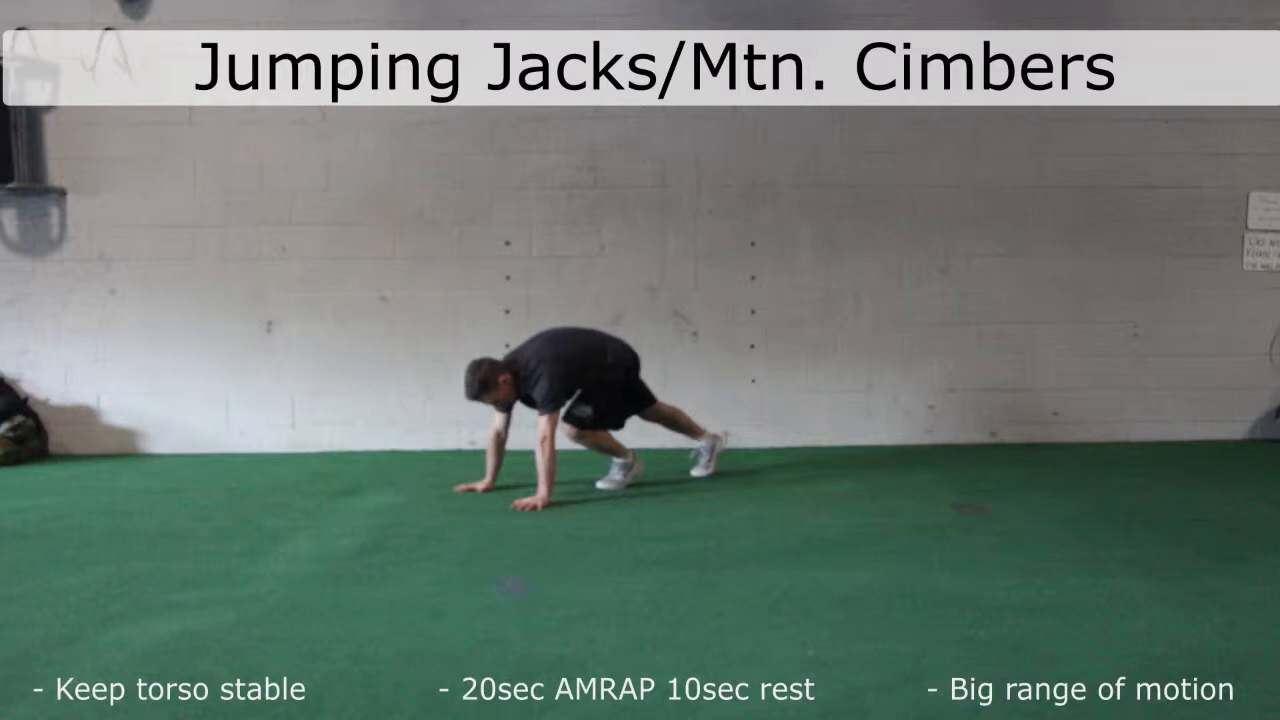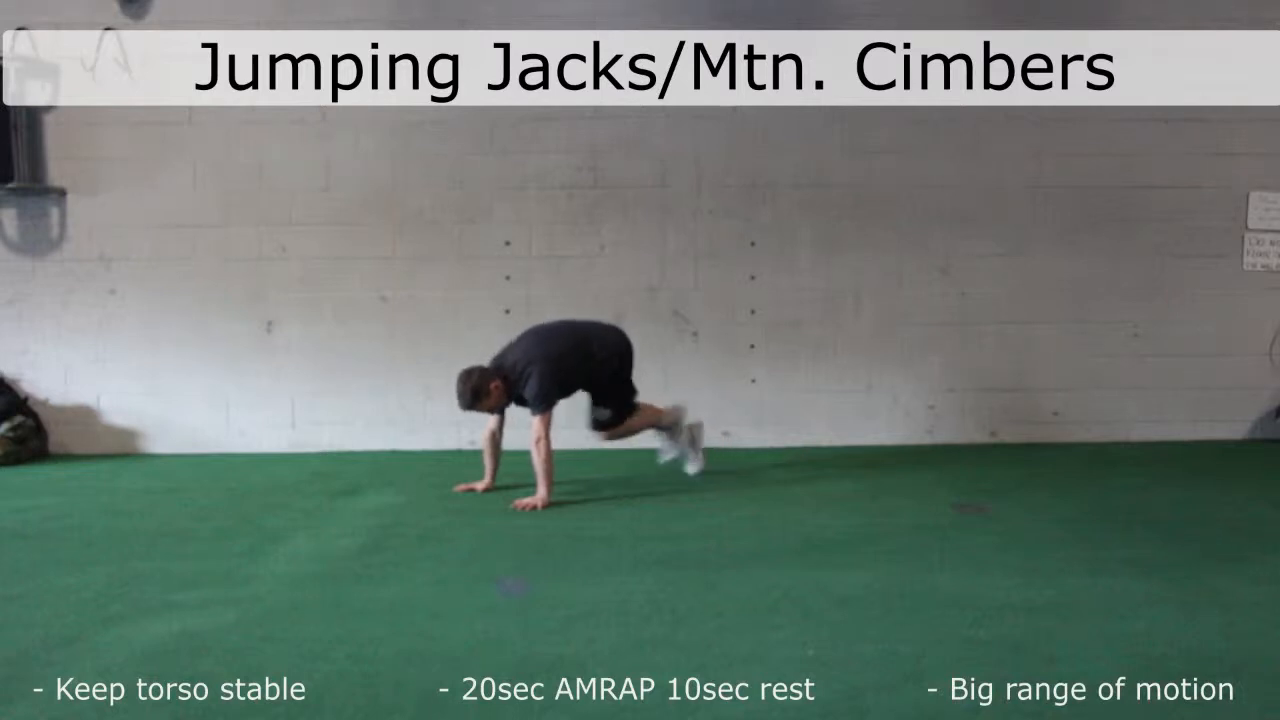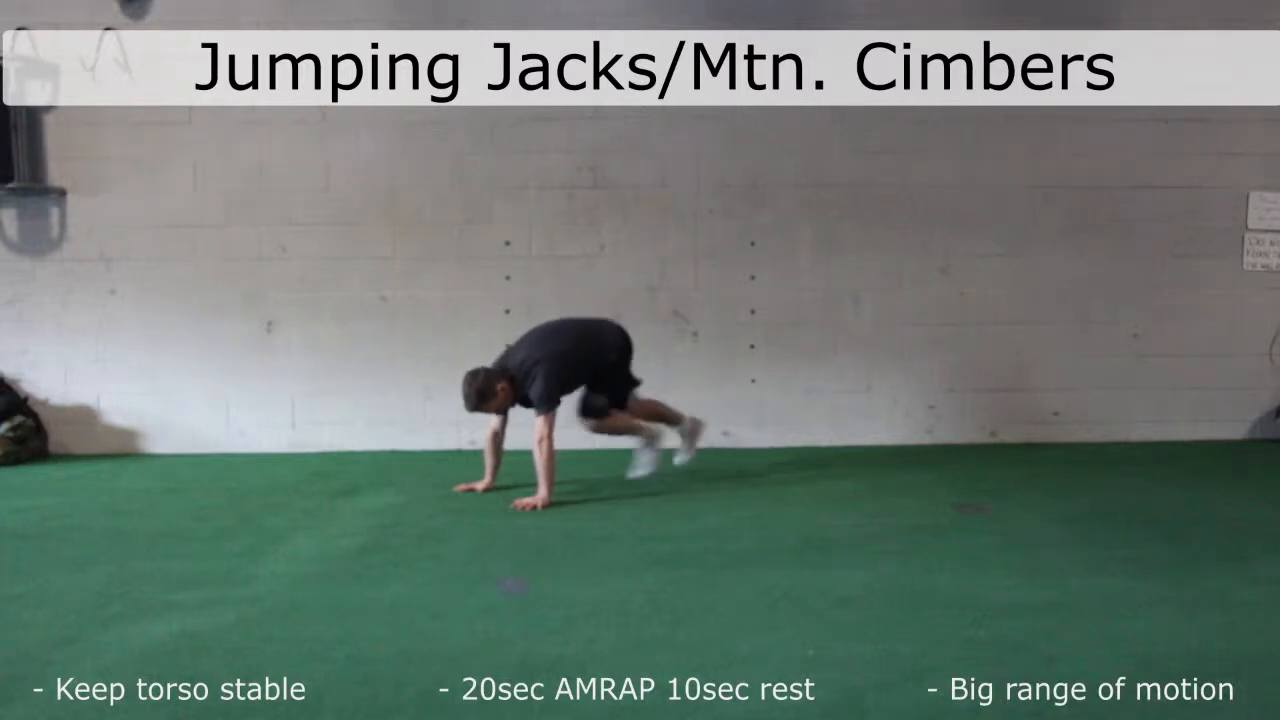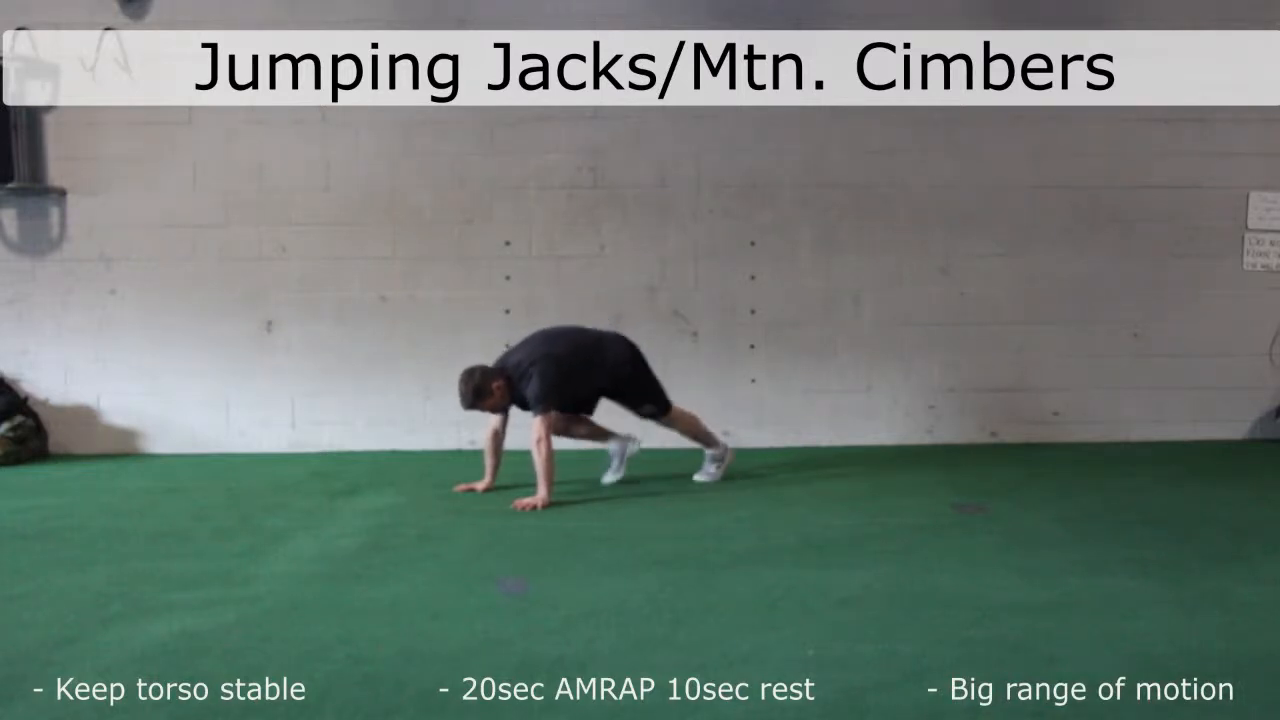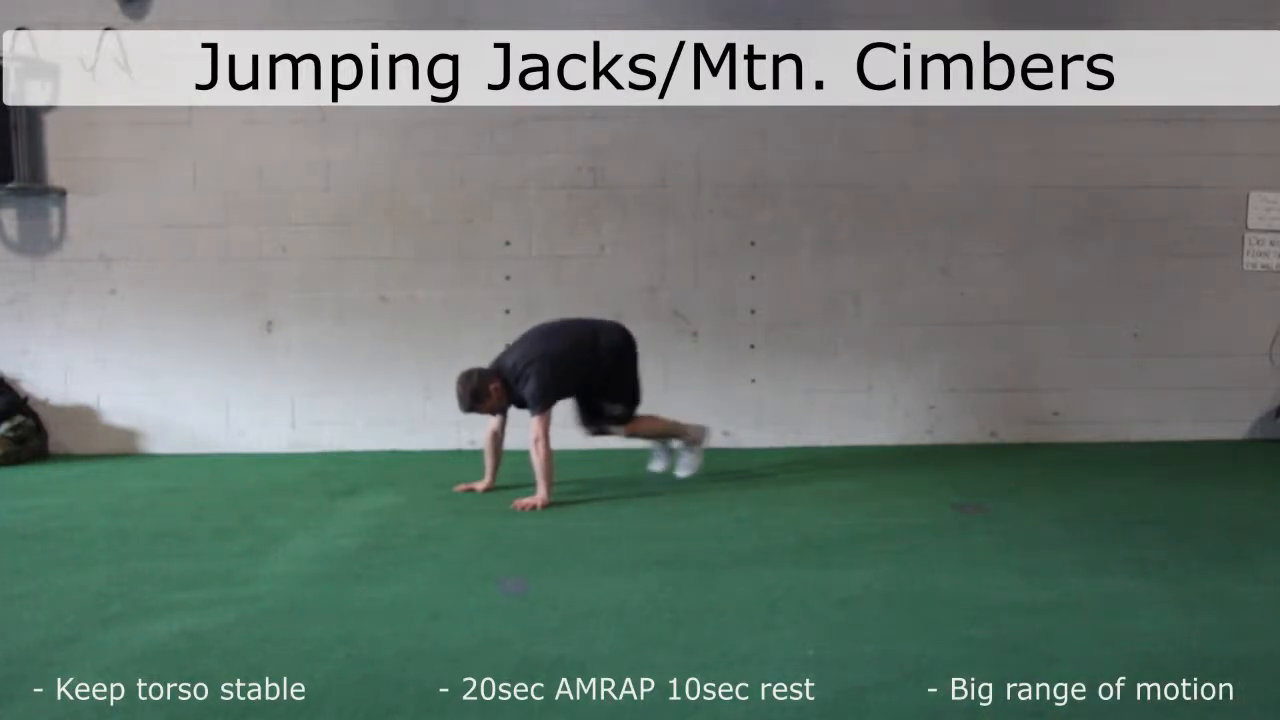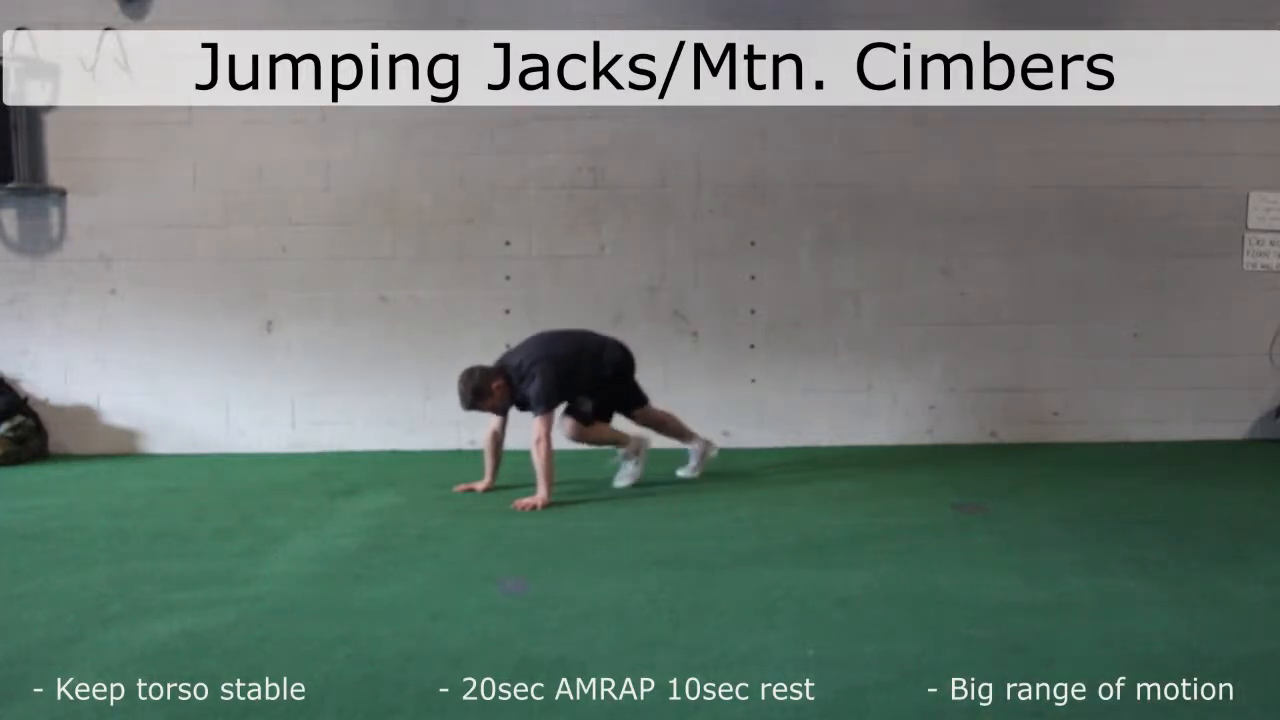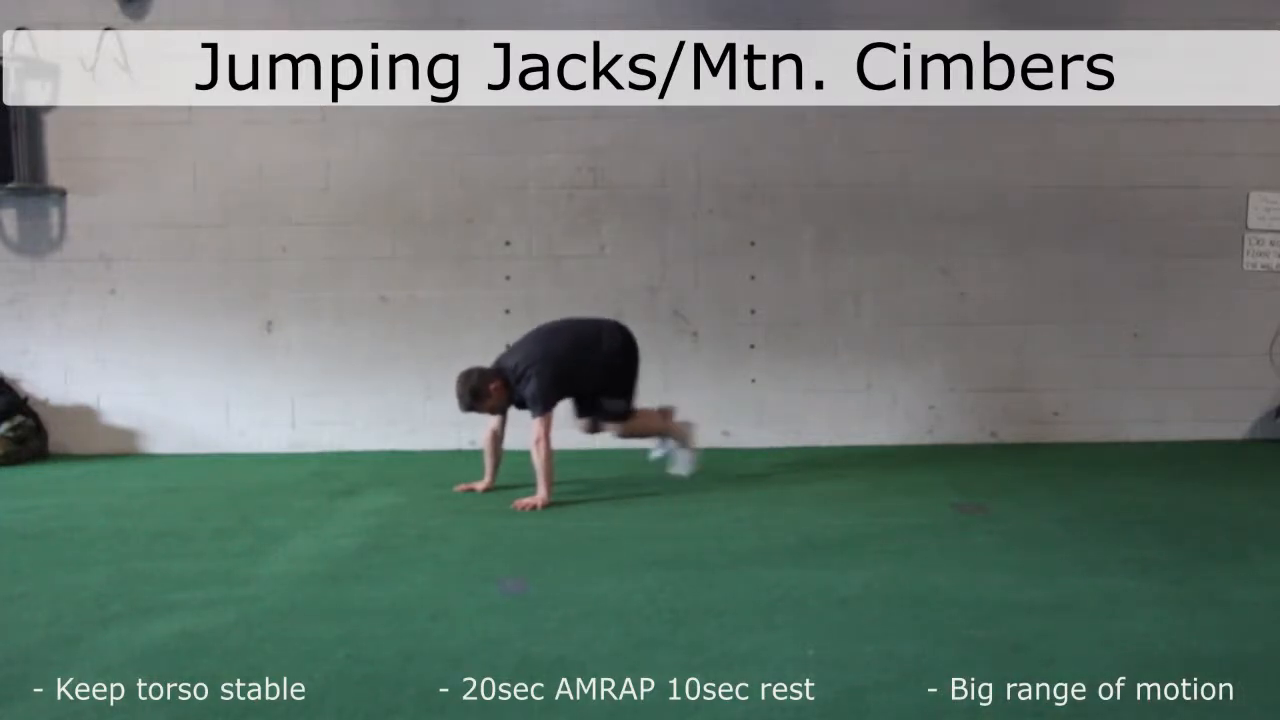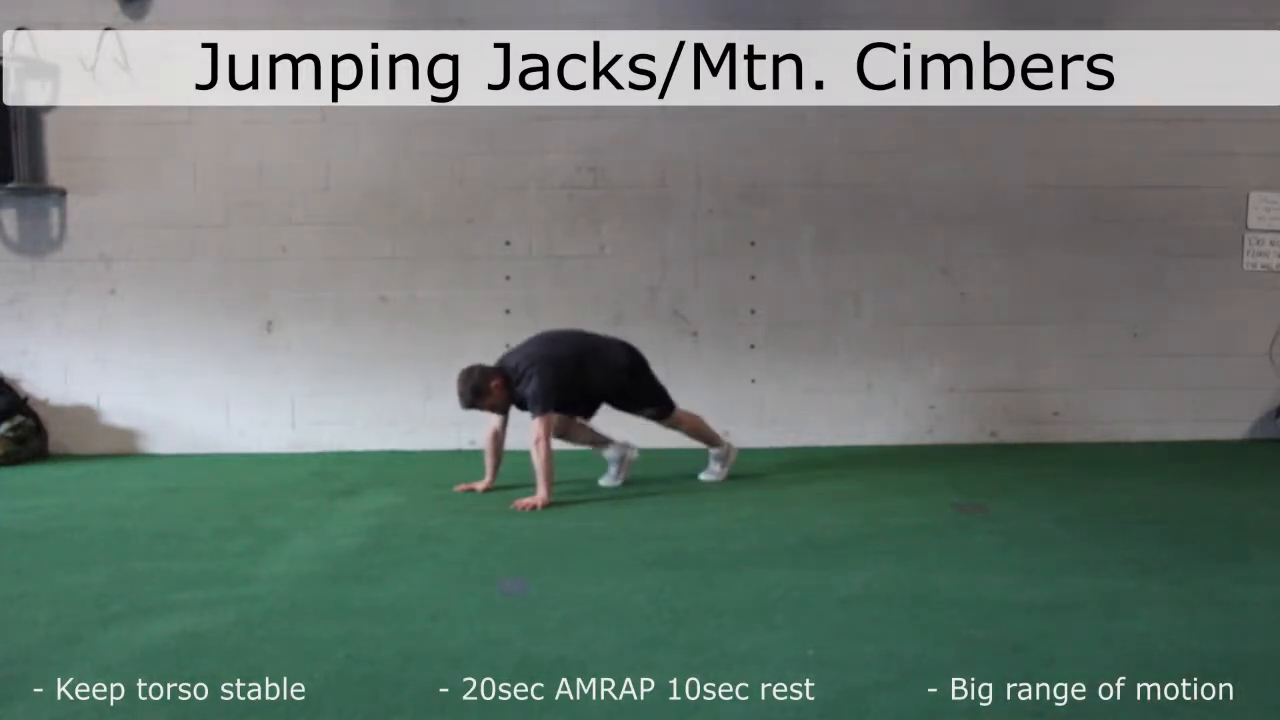
dt=0.5s
person 1, frame 1
left shoulder: (544, 375)
right shoulder: (505, 372)
left elbow: (545, 437)
right elbow: (498, 430)
left wrist: (543, 495)
right wrist: (488, 480)
left hip: (618, 364)
right hip: (602, 366)
left knee: (574, 427)
right knee: (650, 411)
left ankle: (626, 461)
right ankle: (708, 442)
person 1, frame 2
left shoulder: (535, 376)
right shoulder: (496, 374)
left elbow: (540, 437)
right elbow: (493, 431)
left wrist: (542, 494)
right wrist: (487, 480)
left hip: (610, 349)
right hip: (592, 354)
left knee: (608, 429)
right knee: (616, 416)
left ankle: (671, 420)
right ankle: (680, 429)
person 1, frame 3
left shoulder: (540, 377)
right shoulder: (498, 375)
left elbow: (542, 437)
right elbow: (495, 431)
left wrist: (543, 494)
right wrist: (487, 480)
left hip: (611, 345)
right hip: (595, 350)
left knee: (594, 419)
right knee: (625, 405)
left ankle: (648, 436)
right ankle: (685, 425)
person 1, frame 4
left shoulder: (537, 378)
right shoulder: (500, 375)
left elbow: (540, 439)
right elbow: (496, 431)
left wrist: (544, 495)
right wrist: (488, 480)
left hip: (617, 359)
right hip: (588, 365)
left knee: (661, 413)
right knee: (554, 423)
left ankle: (717, 451)
right ankle: (617, 443)
person 1, frame 5
left shoulder: (533, 378)
right shoulder: (495, 376)
left elbow: (539, 438)
right elbow: (495, 431)
left wrist: (542, 495)
right wrist: (487, 480)
left hip: (612, 347)
right hip: (594, 355)
left knee: (623, 426)
right knee: (593, 427)
left ankle: (690, 436)
right ankle: (665, 441)
person 1, frame 6
left shoulder: (536, 379)
right shoulder: (499, 375)
left elbow: (540, 439)
right elbow: (495, 431)
left wrist: (543, 495)
right wrist: (488, 480)
left hip: (612, 364)
right hip: (595, 365)
left knee: (572, 427)
right knee: (641, 414)
left ankle: (632, 447)
right ankle: (698, 445)
person 1, frame 7
left shoulder: (534, 379)
right shoulder: (493, 376)
left elbow: (539, 439)
right elbow: (494, 430)
left wrist: (543, 494)
right wrist: (488, 480)
left hip: (614, 345)
right hip: (588, 357)
left knee: (618, 426)
right knee: (590, 424)
left ankle: (675, 432)
right ankle: (662, 420)
person 1, frame 8
left shoulder: (534, 379)
right shoulder: (502, 374)
left elbow: (539, 439)
right elbow: (496, 431)
left wrist: (543, 494)
right wrist: (488, 480)
left hip: (619, 365)
right hip: (593, 373)
left knee: (666, 415)
right knee: (555, 424)
left ankle: (721, 450)
right ankle: (614, 451)
